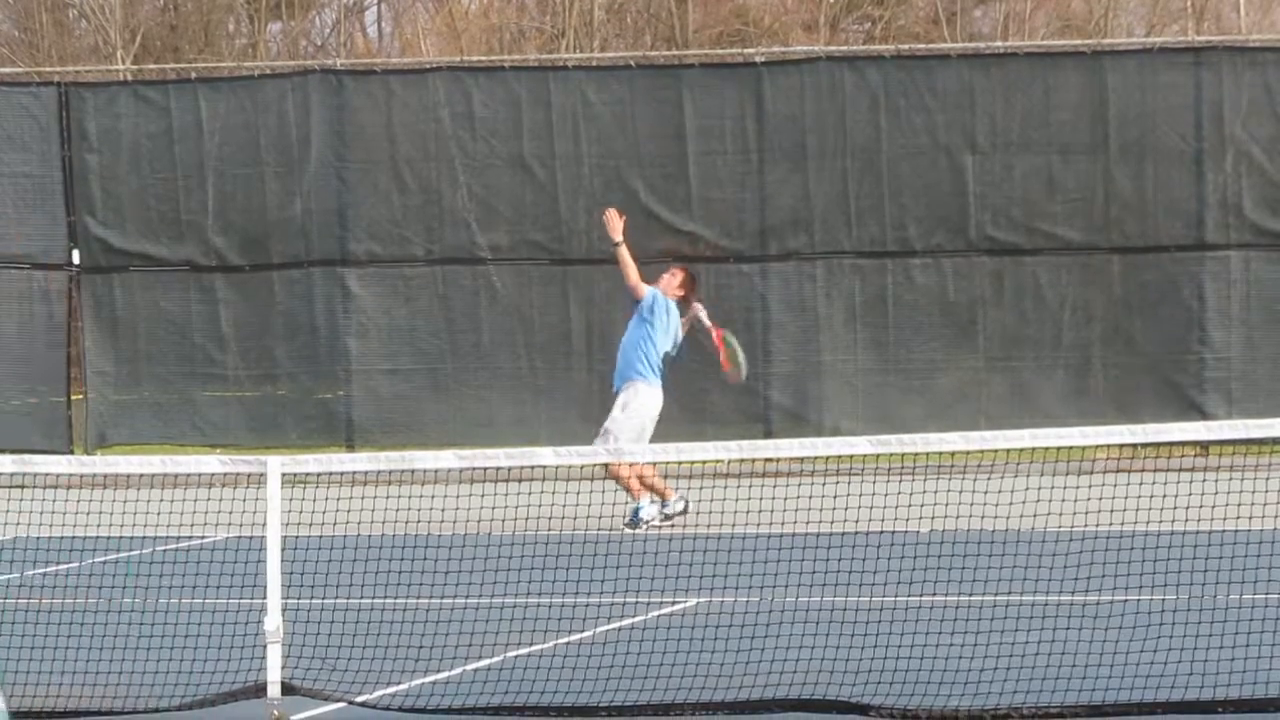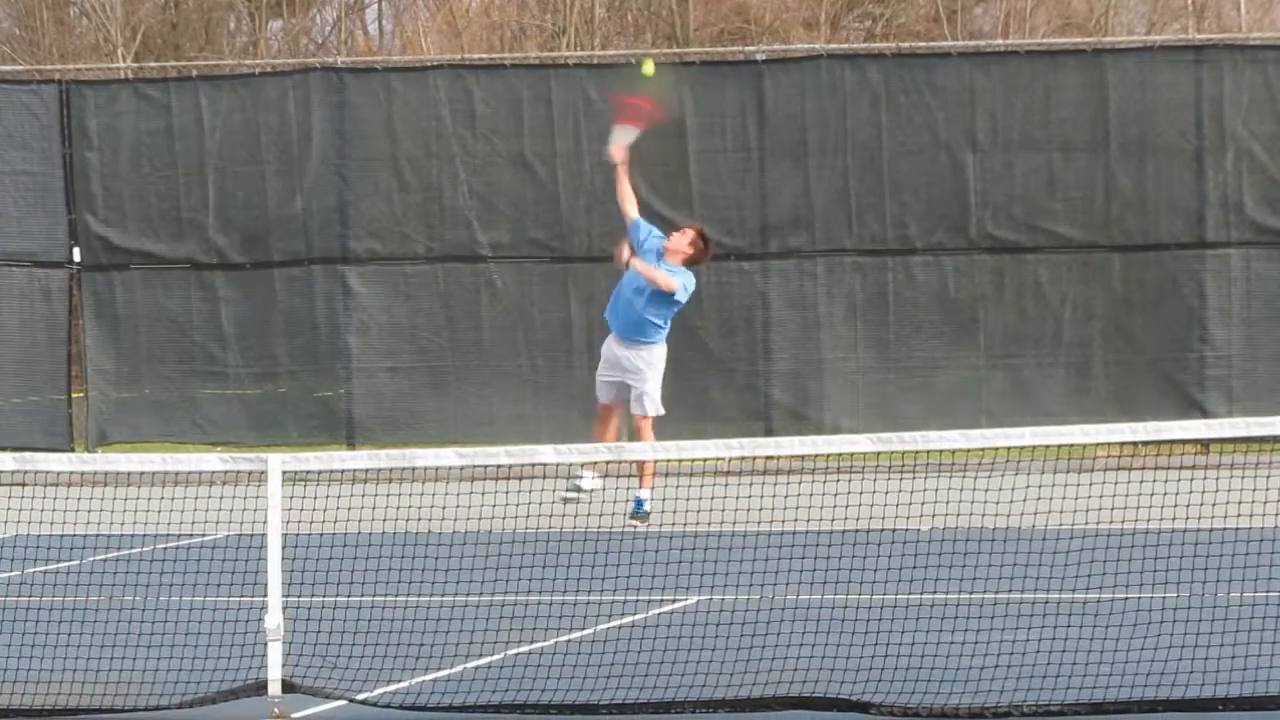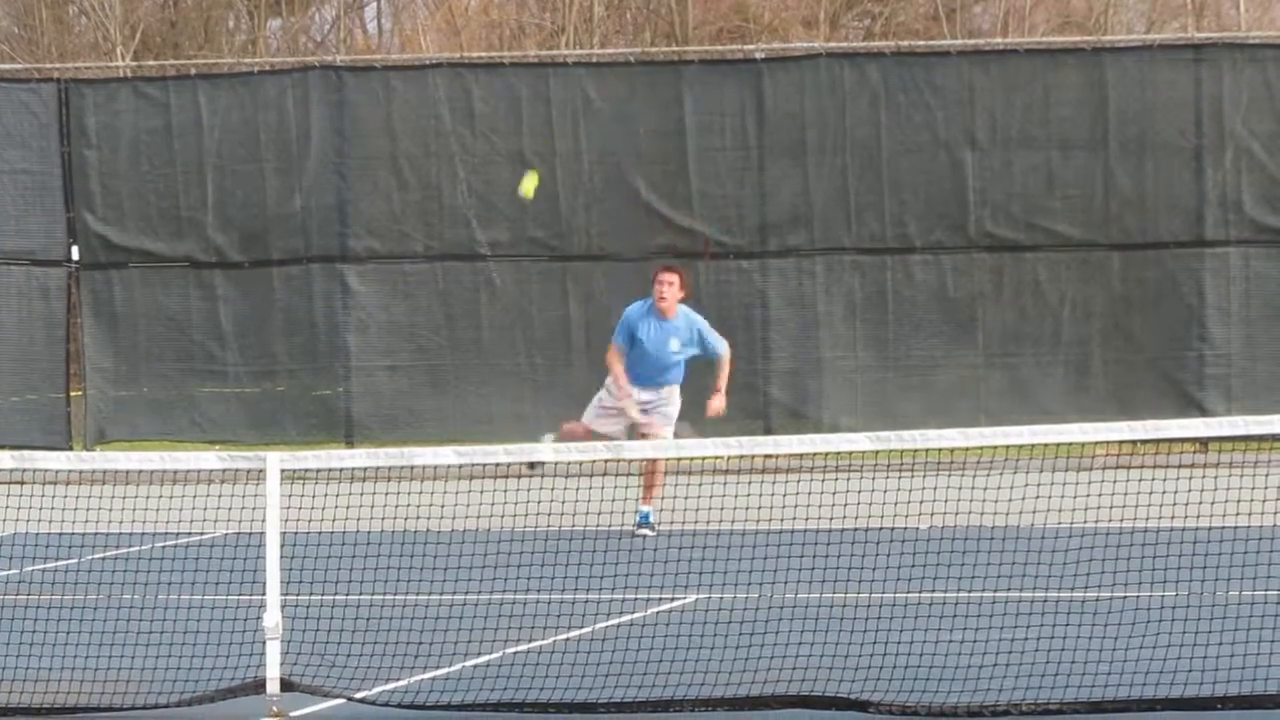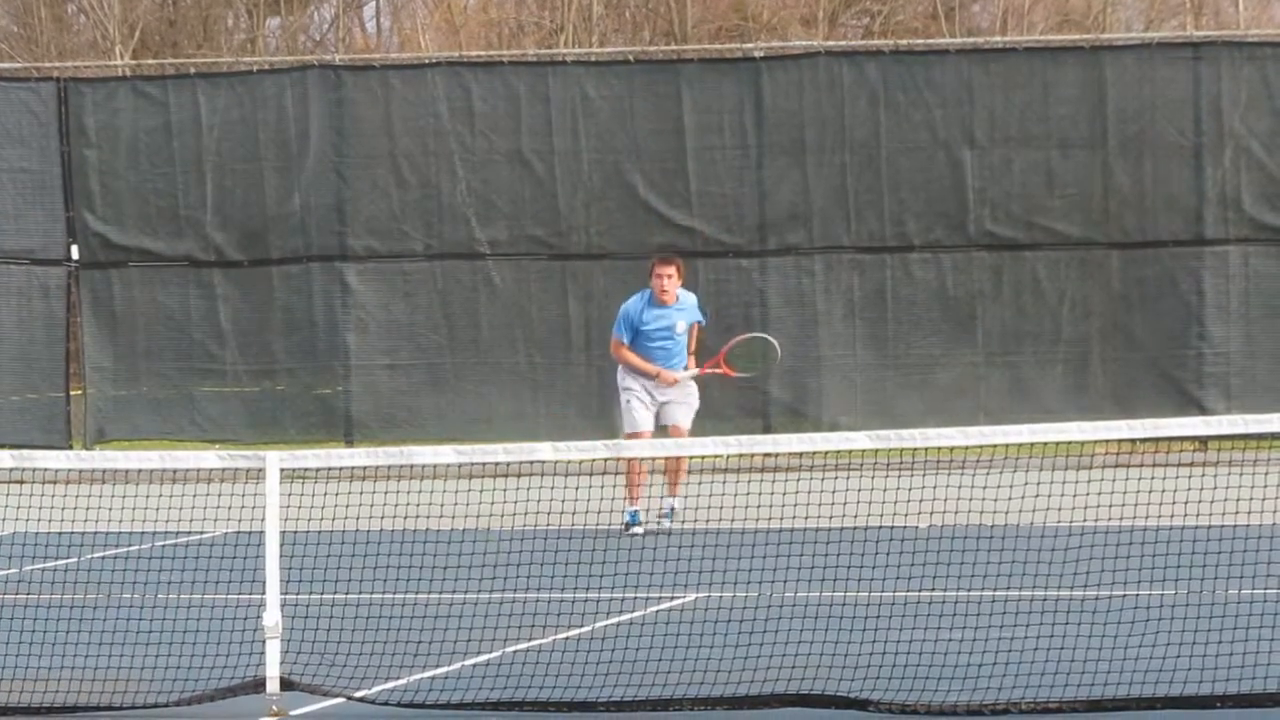
dt=0.3s
person 1, frame 1
left shoulder: (661, 303)
right shoulder: (667, 316)
left elbow: (633, 281)
right elbow: (674, 338)
left wrist: (617, 240)
left hip: (639, 393)
right hip: (635, 393)
right knee: (629, 462)
left ankle: (644, 505)
right ankle: (671, 499)
person 1, frame 2
left shoulder: (684, 279)
right shoulder: (651, 242)
left elbow: (664, 283)
right elbow: (629, 206)
left wrist: (631, 263)
right wrist: (620, 164)
left hip: (646, 353)
right hip: (616, 343)
left knee: (642, 424)
right knee: (605, 411)
left ankle: (643, 496)
right ankle: (590, 474)
person 1, frame 3
left shoulder: (693, 324)
right shoulder: (634, 313)
left elbow: (723, 351)
right elbow: (614, 357)
left wrist: (719, 393)
right wrist: (624, 395)
left hip: (663, 393)
right hip: (626, 387)
right knee: (585, 430)
left ankle: (646, 513)
right ankle: (553, 443)
person 1, frame 4
left shoulder: (689, 301)
right shoulder: (633, 308)
right elbow: (618, 349)
left wrist: (690, 356)
right wrist: (657, 372)
left hip: (675, 379)
right hip: (638, 379)
left knee: (679, 434)
right knee: (640, 439)
left ankle: (671, 502)
right ankle: (632, 511)
